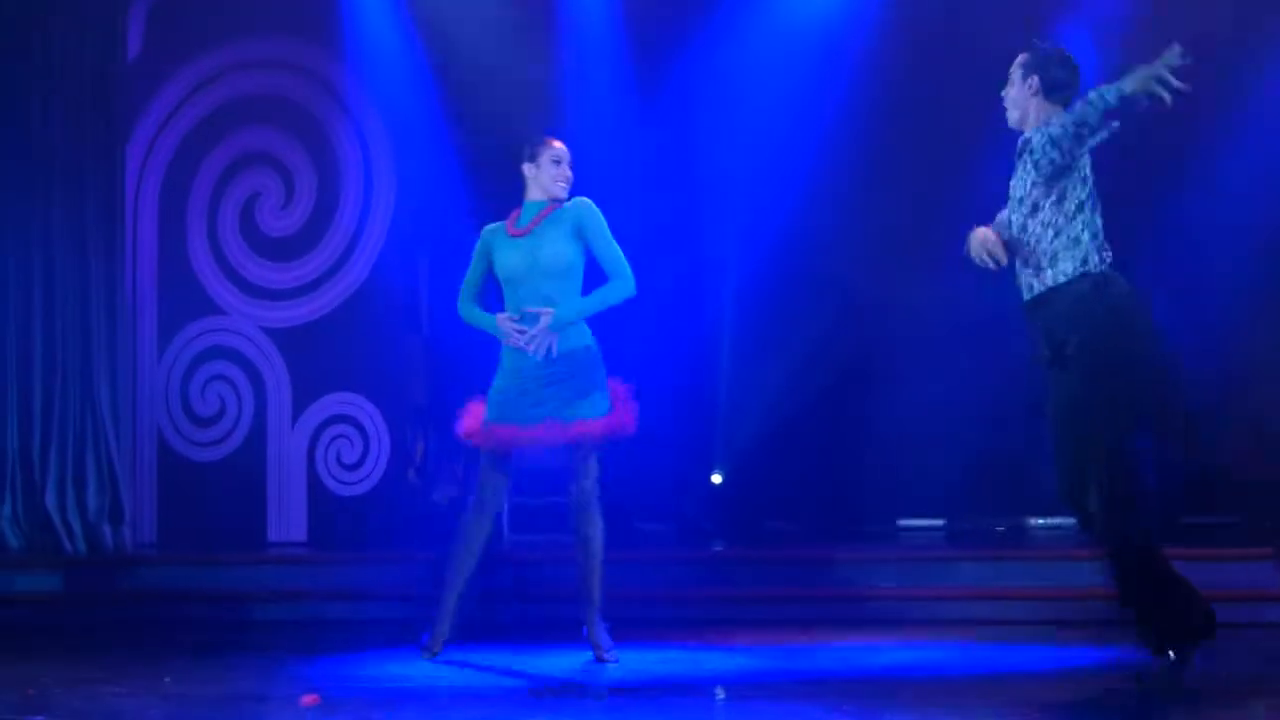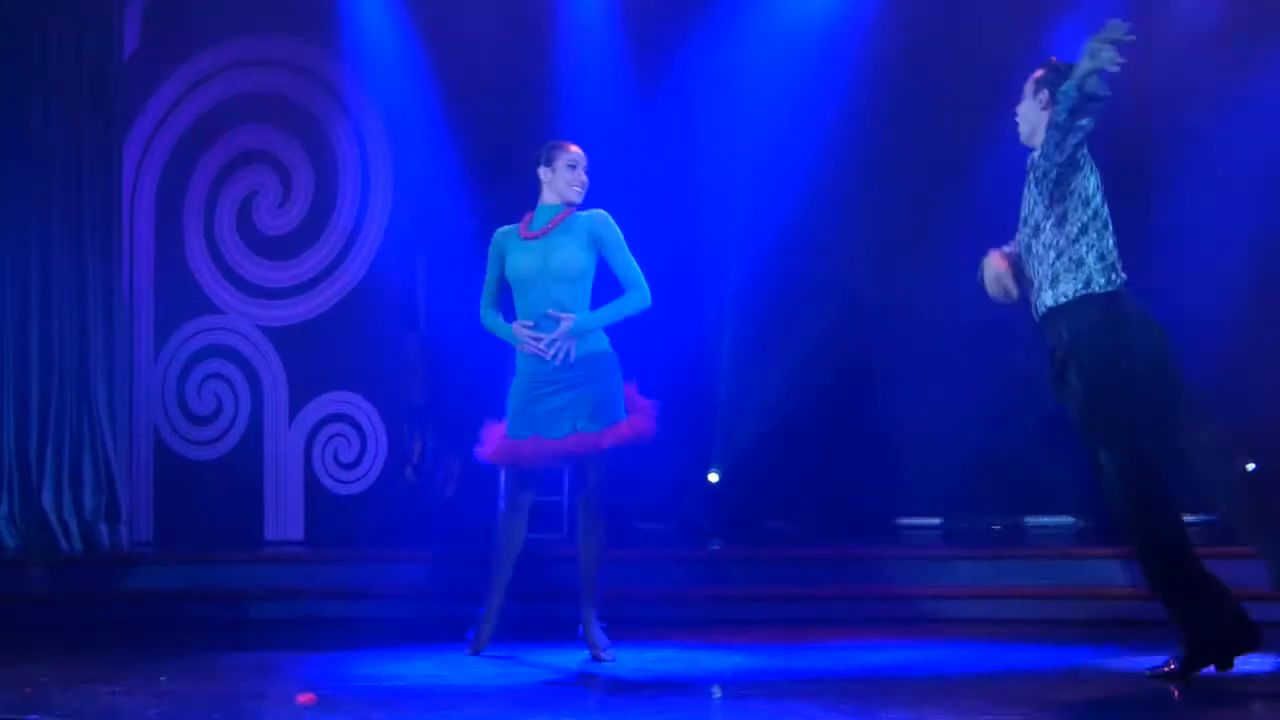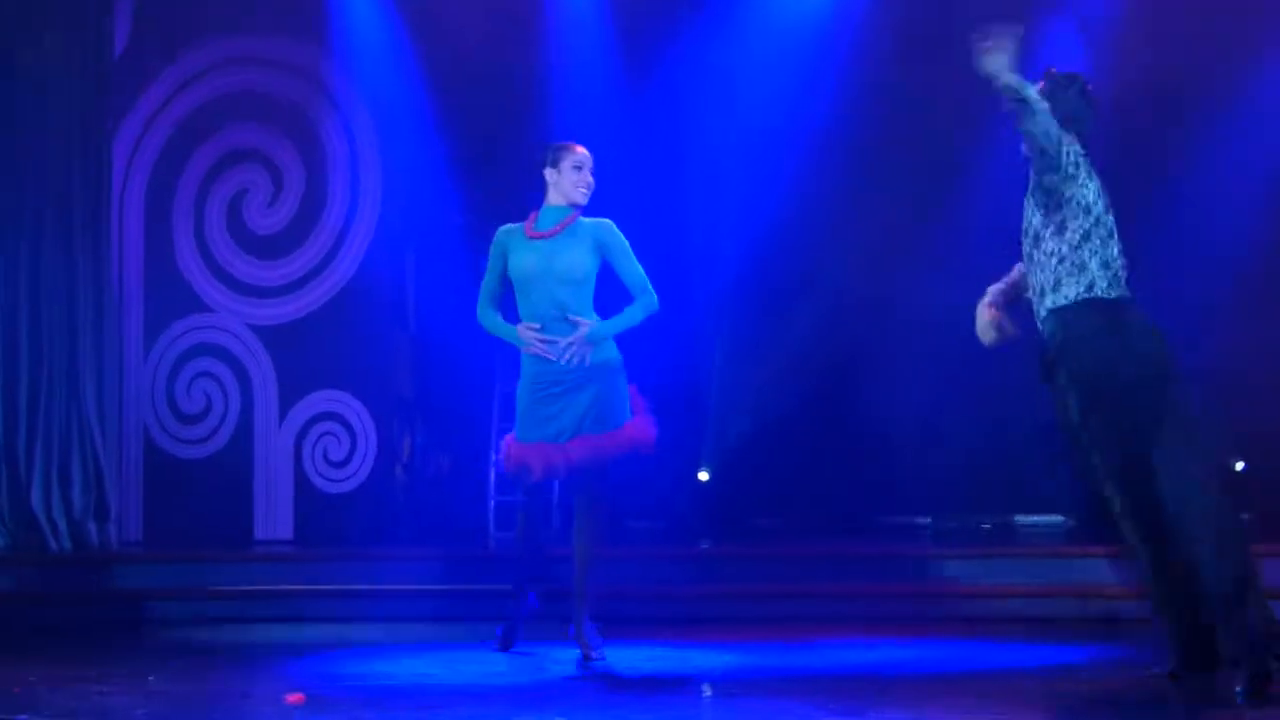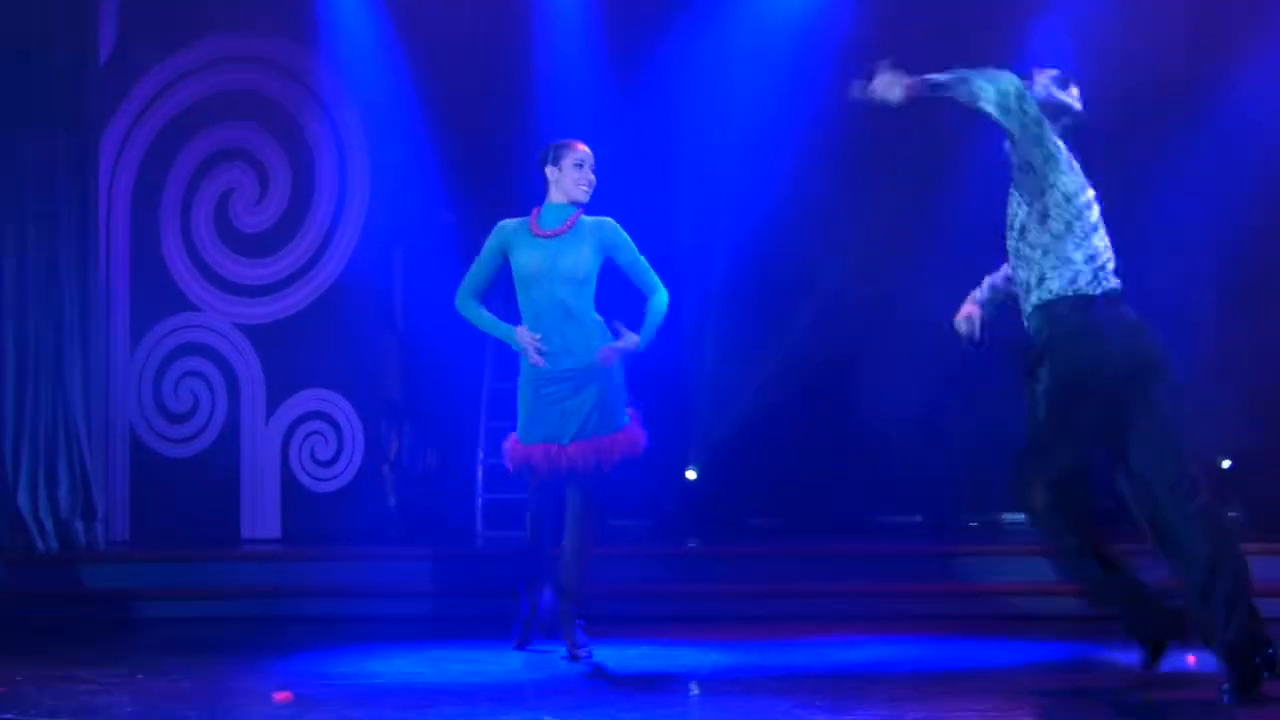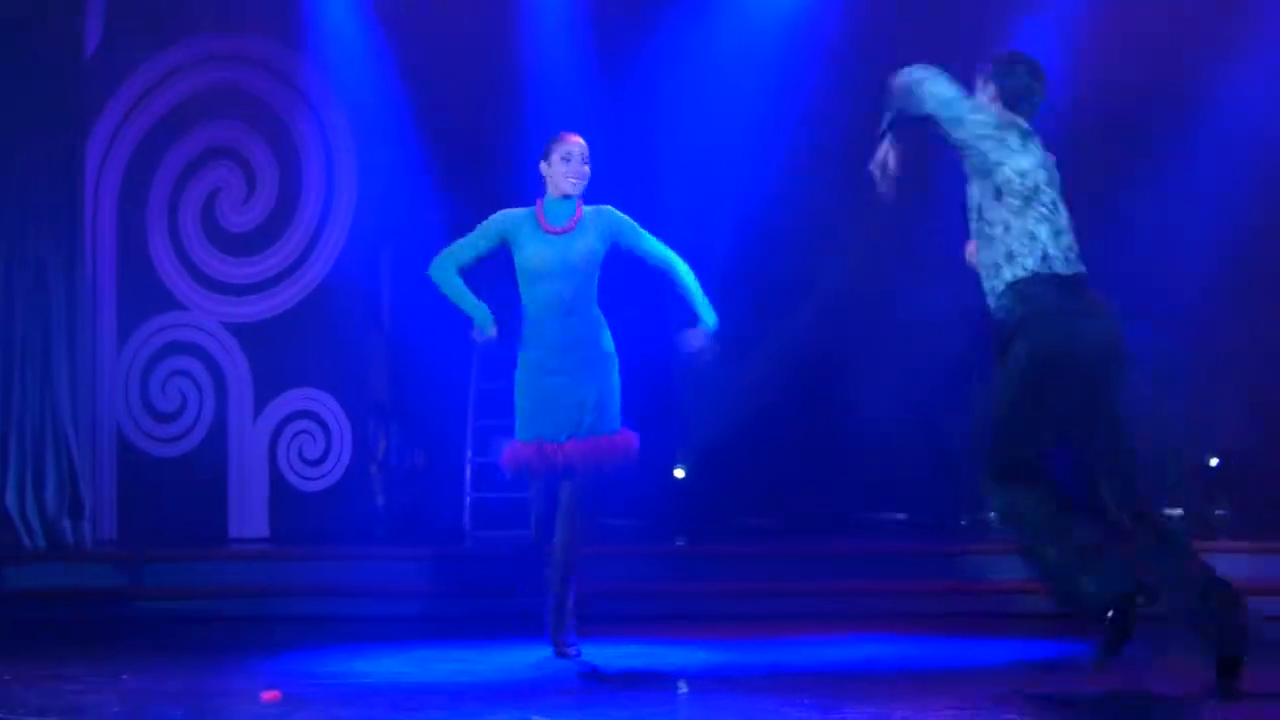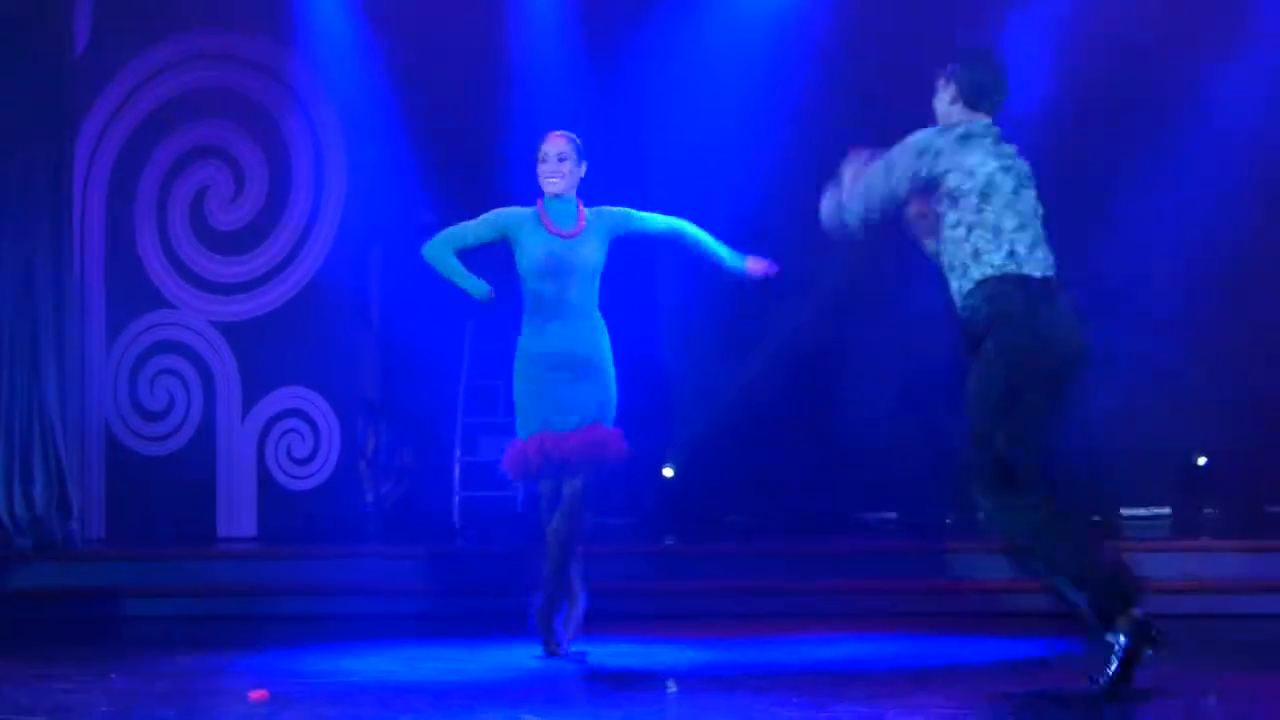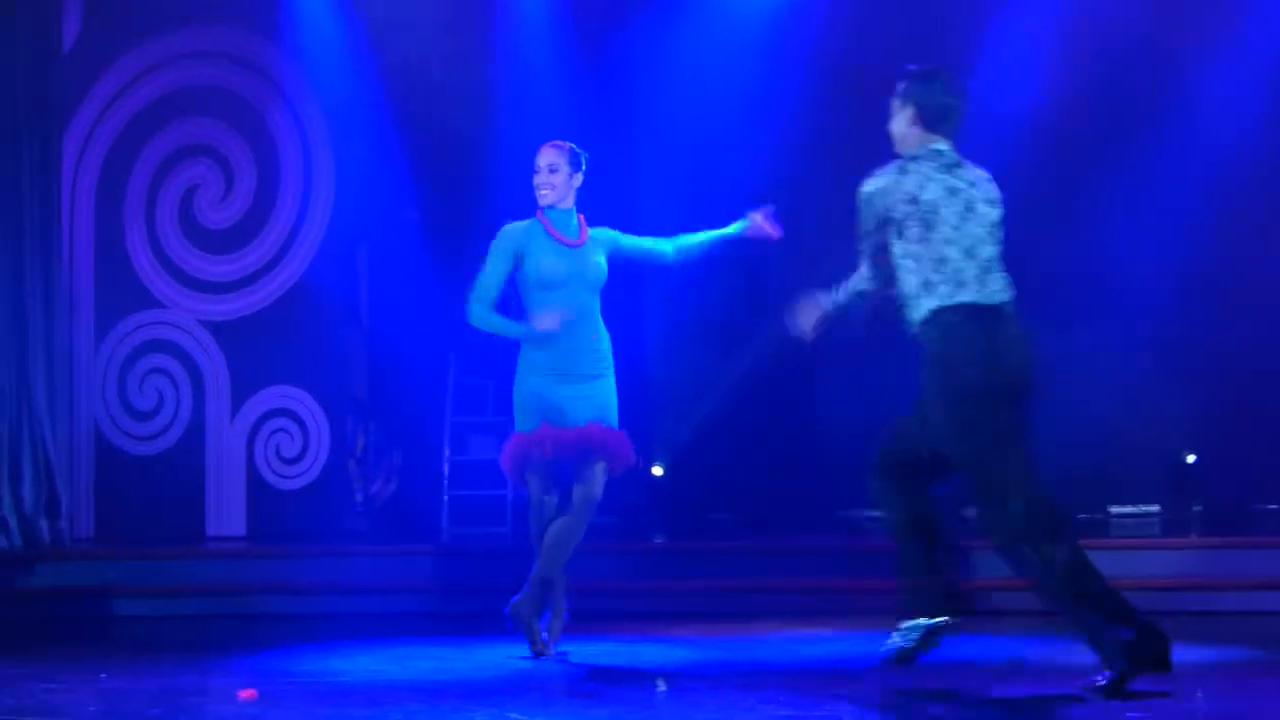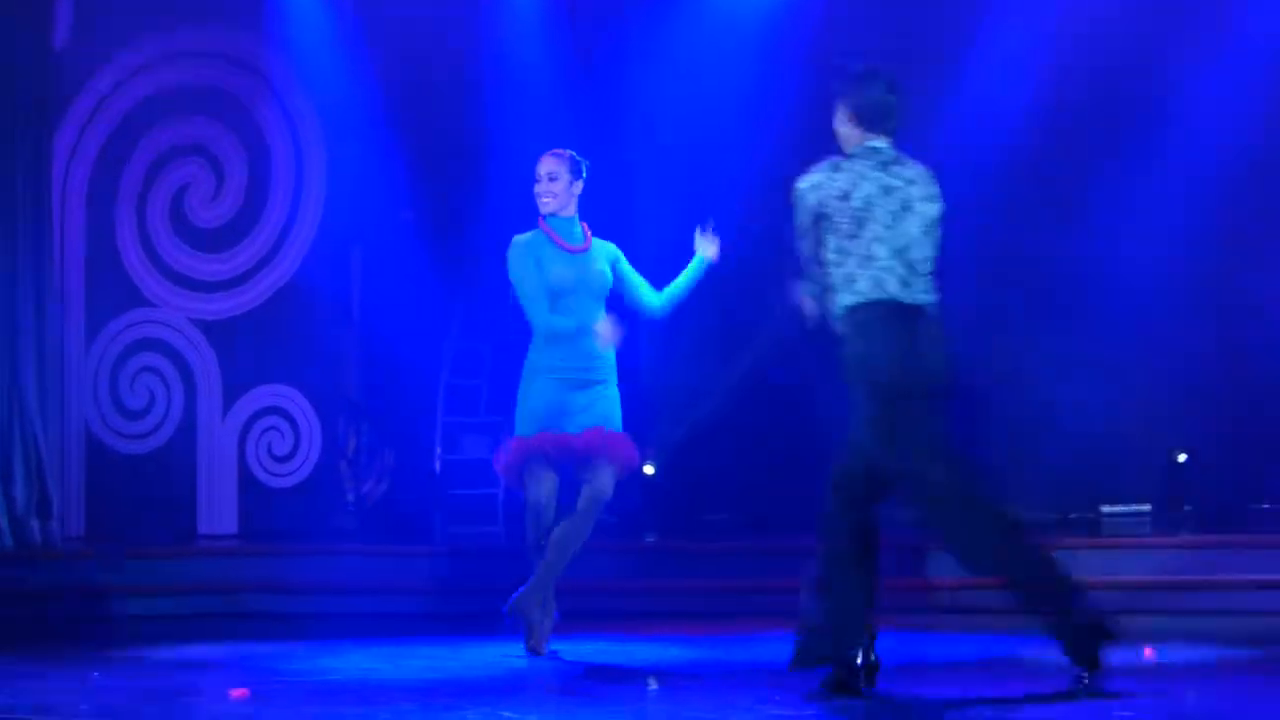
dt=0.1s
person 1, frame 1
left shoulder: (1048, 143)
right shoulder: (1035, 161)
left elbow: (1076, 121)
right elbow: (1014, 232)
left wrist: (1129, 88)
right wrist: (985, 234)
left hip: (1088, 323)
right hip: (1089, 322)
left knee: (1094, 479)
left ankle: (1175, 621)
person 1, frame 2
left shoulder: (1060, 159)
right shoulder: (1054, 174)
left elbow: (1068, 115)
right elbow: (1033, 254)
left wrist: (1089, 75)
right wrist: (1001, 258)
left hip: (1098, 341)
right hip: (1114, 336)
left knee: (1140, 498)
right knee: (1146, 491)
left ankle: (1214, 636)
person 1, frame 3
left shoulder: (1058, 159)
right shoulder: (1060, 184)
left elbow: (1038, 125)
right elbow: (1036, 271)
left wrist: (1010, 81)
right wrist: (993, 297)
left hip: (1096, 348)
right hip: (1119, 344)
left knee: (1140, 506)
right knee: (1186, 493)
left ankle: (1200, 650)
person 1, frame 4
left shoulder: (1037, 158)
right shoulder: (1053, 174)
left elbow: (1005, 91)
right elbow: (1030, 265)
left wrist: (915, 86)
right wrist: (982, 294)
left hip: (1078, 346)
right hip: (1118, 339)
left knee: (1054, 496)
right knee: (1169, 497)
left ankle: (1150, 618)
person 1, frame 5
left shoulder: (990, 139)
right shoulder: (1031, 154)
left elbow: (925, 87)
left wrist: (890, 131)
left hip: (1046, 330)
right hip: (1083, 323)
left knee: (1010, 477)
right knee: (1118, 485)
left ankle: (1110, 591)
right ankle: (1215, 621)
person 1, frame 6
left shoulder: (932, 147)
right shoulder: (1009, 158)
left elbow: (855, 208)
left wrist: (839, 198)
left hip: (1009, 330)
right hip: (1052, 323)
left knee: (1009, 488)
right knee: (1012, 474)
left ankle: (1121, 609)
right ankle: (1105, 595)
person 1, frame 7
left shoulder: (884, 187)
right shoulder: (980, 183)
left elbow: (878, 274)
left wrist: (826, 303)
left hip: (962, 354)
right hip: (1000, 347)
left knee: (1015, 510)
right knee: (896, 467)
left ankle: (1129, 640)
right ankle: (929, 603)
person 1, frame 8
left shoulder: (817, 184)
right shoulder: (923, 183)
left elbow: (812, 268)
left wrist: (812, 292)
left hip: (881, 353)
right hip: (922, 346)
left knee: (953, 508)
right knee: (850, 495)
left ankle: (1076, 623)
right ankle: (840, 648)
person 2, frame 1
left shoulder: (581, 214)
right shoulder: (492, 237)
left elbow: (625, 283)
right elbow: (466, 304)
left wrist: (562, 317)
right wrist: (496, 324)
left hip: (577, 368)
right hip: (517, 376)
left knee: (585, 493)
right knee: (487, 494)
left ankle: (593, 617)
right ankle: (447, 610)
person 2, frame 2
left shoulder: (594, 225)
right shoulder: (505, 239)
left elbow: (641, 294)
right elbow: (486, 309)
left wrist: (583, 325)
right wrist: (510, 331)
left hip: (590, 371)
right hip: (533, 380)
left knee: (589, 495)
right knee: (519, 495)
left ankle: (588, 616)
right ankle: (494, 607)
person 2, frame 3
left shoulder: (599, 232)
right shoulder: (508, 237)
left elbow: (647, 301)
right elbow: (484, 310)
left wrist: (598, 332)
right wrist: (515, 333)
left hip: (596, 376)
right hip: (539, 381)
left knee: (587, 496)
right knee: (534, 495)
left ankle: (582, 616)
right ankle: (522, 596)
person 2, frame 4
left shoulder: (602, 232)
right shoulder: (510, 233)
left elbow: (656, 291)
right elbow: (467, 296)
left wrist: (640, 337)
right wrist: (510, 333)
left hip: (596, 373)
right hip: (541, 378)
left knee: (581, 494)
right knee: (546, 489)
left ankle: (569, 614)
right ankle: (536, 590)
person 2, frame 5
left shoulder: (606, 221)
right shoulder: (512, 223)
left elbow: (670, 263)
right elbow: (442, 266)
left wrist: (706, 317)
right wrist: (479, 314)
left hip: (593, 367)
right hip: (539, 368)
left knee: (575, 493)
right knee: (549, 487)
left ankle: (560, 609)
right ankle: (557, 595)
person 2, frame 6
left shoulder: (605, 221)
right shoulder: (514, 221)
left elbow: (675, 228)
right elbow: (435, 248)
left wrist: (733, 260)
right wrist: (477, 288)
left hip: (591, 366)
right hip: (537, 370)
left knee: (575, 491)
right knee: (548, 486)
left ankle: (554, 602)
right ankle: (568, 591)
person 2, frame 7
left shoulder: (601, 240)
right shoulder: (517, 236)
left elbow: (670, 252)
right elbow: (478, 312)
left wrist: (739, 230)
right wrist: (528, 329)
left hip: (594, 379)
right hip: (541, 380)
left knee: (588, 496)
right knee: (543, 500)
left ankle: (530, 600)
right ankle: (555, 600)
person 2, frame 8
left shoulder: (606, 252)
right shoulder: (524, 247)
left elbow: (656, 306)
right elbow: (540, 318)
left wrist: (702, 262)
right wrist: (588, 326)
left hip: (599, 387)
right hip: (546, 387)
left knee: (600, 493)
right knee: (541, 501)
left ankle: (532, 595)
right ankle: (543, 607)
